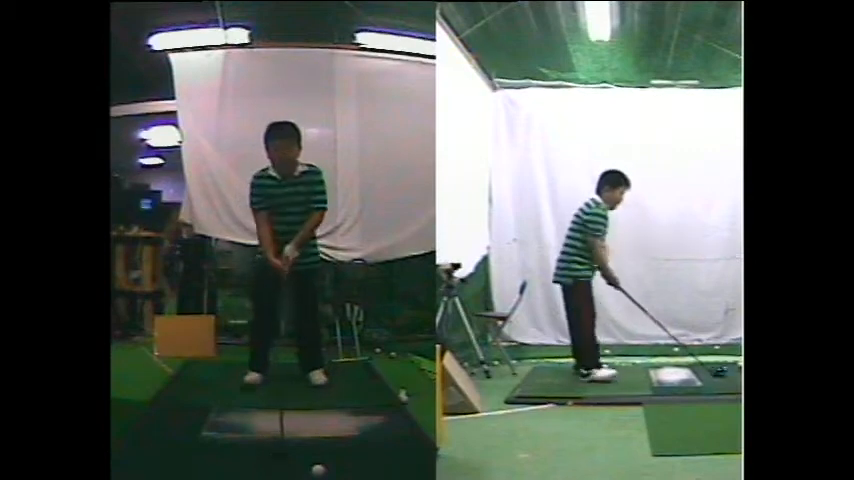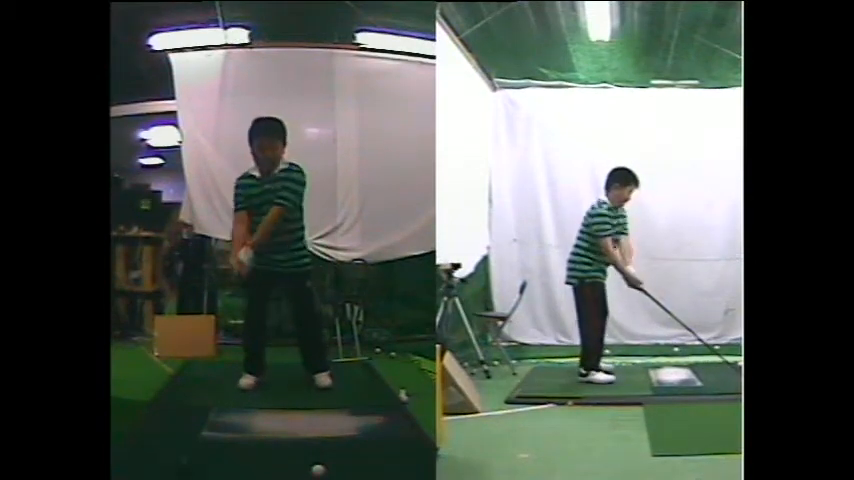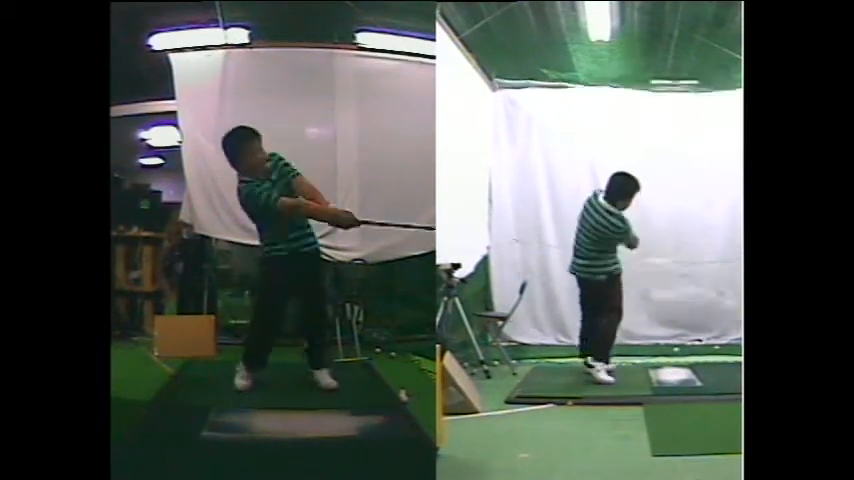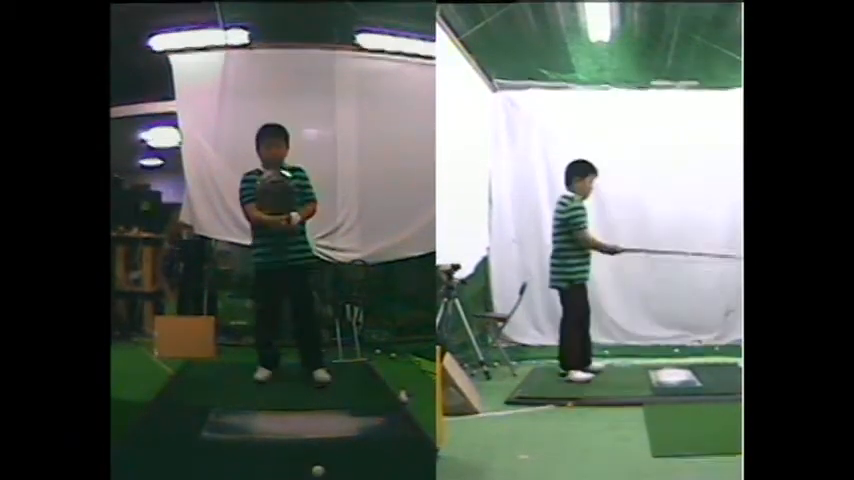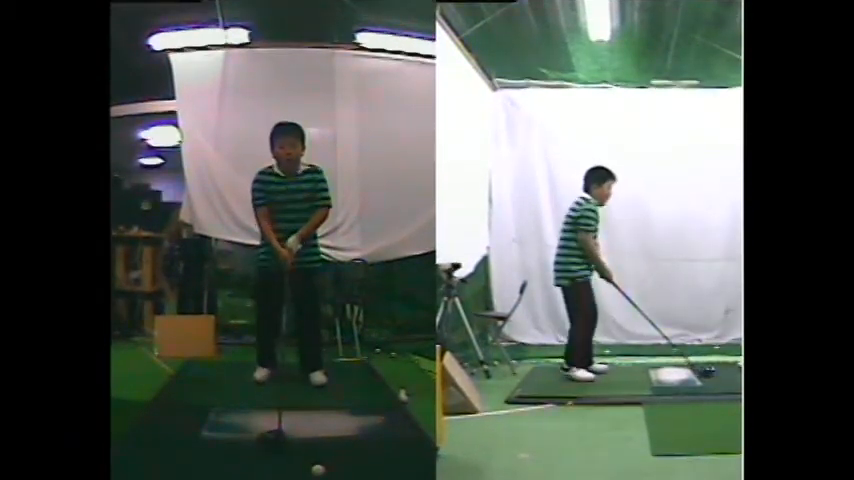
dt=1s
person 1, frame 1
left shoulder: (314, 175)
right shoulder: (260, 180)
left elbow: (317, 215)
right elbow: (263, 222)
left wrist: (293, 248)
right wrist: (272, 257)
left hip: (305, 256)
right hip: (269, 256)
left knee: (307, 312)
right knee: (263, 312)
left ankle: (313, 366)
right ankle: (257, 367)
person 1, frame 2
left shoulder: (294, 175)
right shoulder: (245, 181)
left elbow: (276, 215)
right elbow: (241, 221)
left wrist: (248, 248)
right wrist: (237, 253)
left hip: (294, 260)
right hip: (259, 262)
left knee: (306, 315)
right knee: (254, 317)
left ankle: (318, 367)
right ankle: (253, 369)
person 1, frame 3
left shoulder: (275, 162)
right shoulder: (250, 190)
left elbow: (303, 186)
right elbow: (291, 205)
left wrist: (329, 210)
right wrist: (332, 215)
left hip: (306, 250)
right hip: (277, 257)
left knee: (315, 310)
right knee: (267, 313)
left ankle: (318, 365)
right ankle: (248, 366)
person 1, frame 4
left shoulder: (298, 174)
right shoulder: (250, 179)
left elbow: (311, 205)
right elbow: (251, 213)
left wrist: (296, 217)
right wrist: (277, 221)
left hip: (298, 254)
right hip: (266, 255)
left knee: (304, 309)
right knee: (267, 311)
left ankle: (315, 364)
right ankle: (267, 362)
person 1, frame 5
left shoulder: (315, 175)
right shoulder: (263, 178)
left elbow: (322, 211)
right elbow: (263, 217)
left wrist: (295, 241)
right wrist: (279, 249)
left hip: (306, 255)
right hip: (270, 255)
left knee: (308, 311)
right knee: (267, 311)
left ankle: (313, 365)
right ankle: (265, 363)
person 2, frame 1
left shoulder: (594, 207)
right shoulder: (597, 210)
left elbow: (600, 245)
right elbow: (594, 247)
left wrist: (606, 270)
right wrist: (608, 273)
left hip: (570, 271)
right hip: (576, 272)
left knee: (579, 318)
right knee: (585, 318)
left ankle: (584, 362)
right ankle: (589, 367)
person 2, frame 2
left shoulder: (620, 214)
right shoulder: (600, 210)
left elbow: (624, 242)
right elbow: (606, 247)
left wrist: (629, 267)
right wrist: (625, 271)
left hip: (596, 273)
right hip: (585, 272)
left knee: (599, 317)
right knee: (592, 319)
left ankle: (592, 361)
right ankle: (587, 369)
person 2, frame 3
left shoulder: (594, 199)
right shoulder: (620, 223)
right elbow: (632, 244)
right wrist: (634, 239)
left hip: (581, 269)
right hip: (605, 272)
left knee: (589, 315)
right knee: (611, 314)
left ankle: (589, 357)
right ankle: (597, 361)
person 2, frame 4
left shoulder: (567, 203)
right shoulder: (573, 206)
right elbow: (583, 239)
left wrist: (602, 247)
right wrist: (608, 248)
left hip: (572, 272)
right hip: (570, 274)
left knee: (581, 316)
right knee: (573, 318)
left ankle: (582, 361)
right ankle: (569, 367)
person 2, frame 5
left shoulder: (583, 205)
right shoulder: (588, 208)
right elbow: (586, 243)
left wrist: (599, 267)
right wrist: (603, 269)
left hip: (574, 271)
right hip: (574, 272)
left knee: (585, 316)
right knee: (586, 316)
left ankle: (584, 361)
right ankle: (572, 363)
